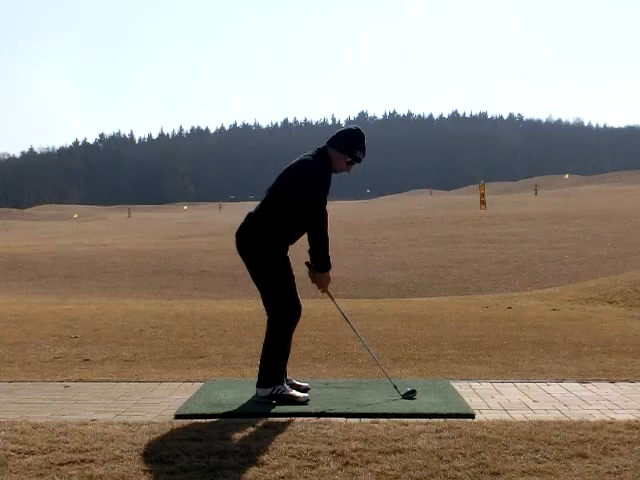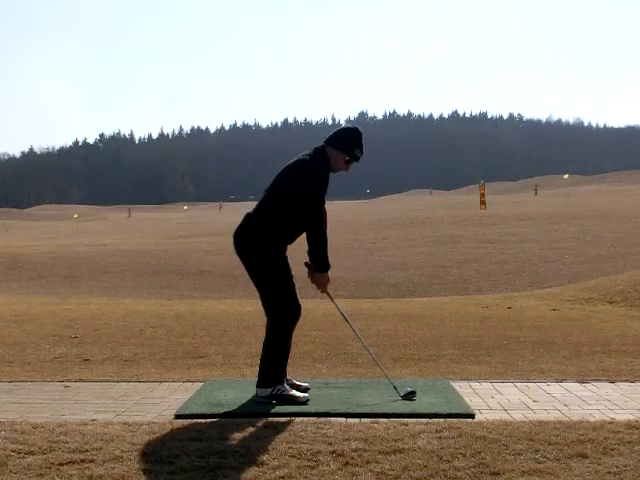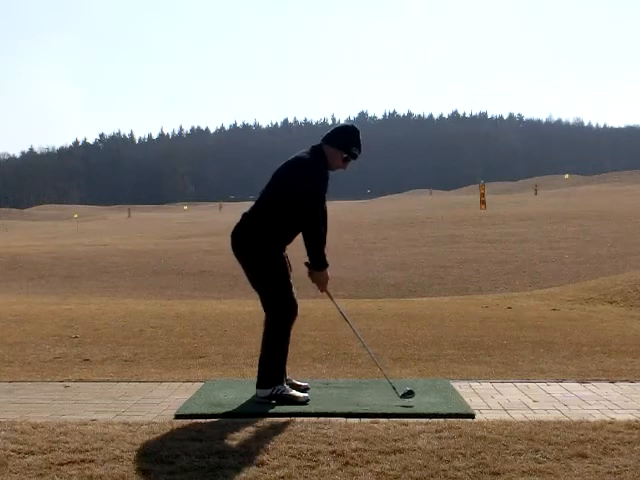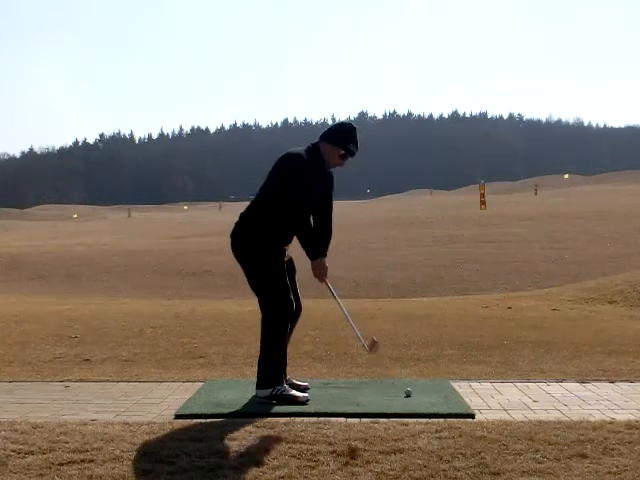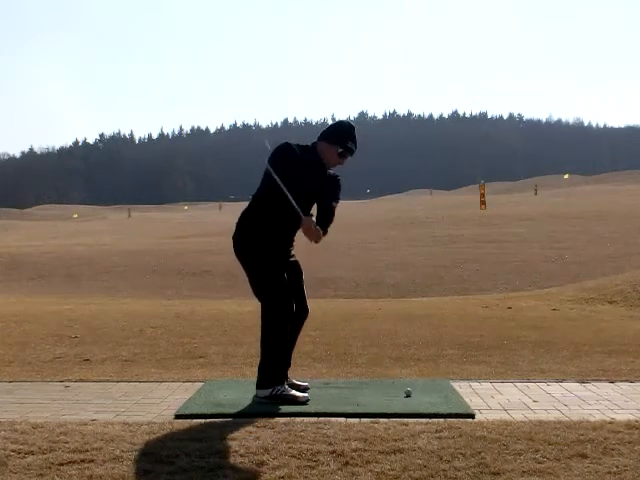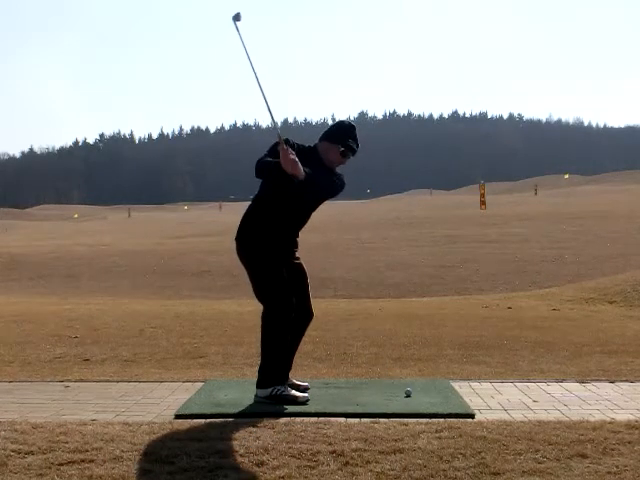
dt=0.5s
person 1, frame 1
left shoulder: (314, 167)
right shoulder: (314, 170)
left elbow: (315, 220)
right elbow: (315, 222)
left wrist: (317, 263)
right wrist: (322, 266)
left hip: (265, 242)
right hip: (260, 242)
left knee: (285, 310)
right knee: (286, 310)
left ankle: (277, 376)
right ankle: (269, 384)
person 1, frame 2
left shoulder: (313, 167)
right shoulder: (312, 170)
left elbow: (314, 220)
right elbow: (314, 222)
left wrist: (315, 263)
right wrist: (321, 267)
left hip: (263, 242)
right hip: (259, 243)
left knee: (284, 310)
right knee: (286, 311)
left ankle: (277, 376)
right ankle: (269, 385)
person 1, frame 3
left shoulder: (315, 169)
right shoulder: (307, 168)
left elbow: (317, 218)
right elbow: (310, 221)
left wrist: (316, 263)
right wrist: (319, 265)
left hip: (267, 243)
right hip: (255, 242)
left knee: (285, 308)
right knee: (282, 308)
left ankle: (277, 375)
right ankle: (268, 384)
person 1, frame 4
left shoulder: (323, 175)
right shoulder: (296, 162)
left elbow: (323, 219)
right elbow: (297, 215)
left wrist: (320, 255)
right wrist: (315, 256)
left hip: (273, 244)
right hip: (253, 241)
left knee: (291, 308)
right knee: (279, 308)
left ankle: (277, 375)
right ankle: (269, 384)
person 1, frame 5
left shoulder: (330, 180)
right shoulder: (288, 153)
left elbow: (328, 208)
right elbow: (276, 192)
left wrist: (318, 225)
right wrist: (303, 221)
left hip: (281, 244)
right hip: (254, 239)
left knee: (298, 309)
right knee: (279, 307)
left ankle: (279, 375)
right ankle: (268, 384)
person 1, frame 6
left shoulder: (334, 179)
right shoulder: (288, 148)
left elbow: (322, 187)
right elbow: (261, 169)
left wrist: (301, 173)
right wrist: (282, 165)
left hip: (285, 245)
right hip: (256, 240)
left knee: (302, 311)
right knee: (279, 306)
left ankle: (280, 375)
right ankle: (268, 384)
